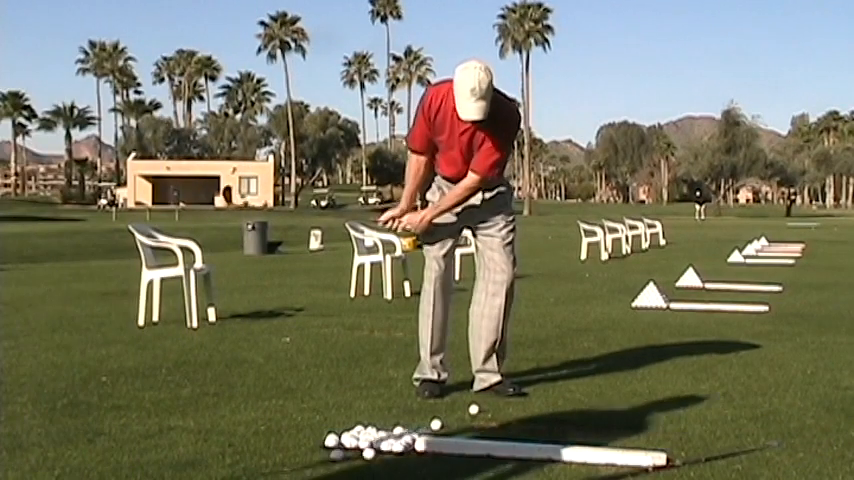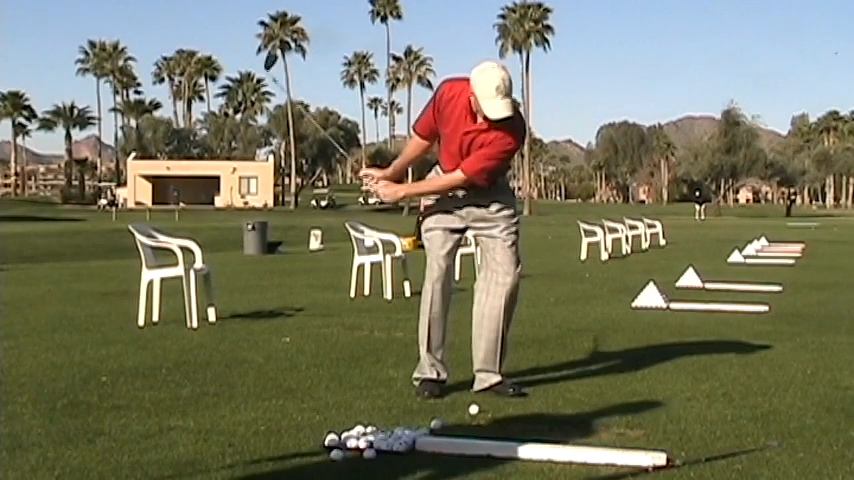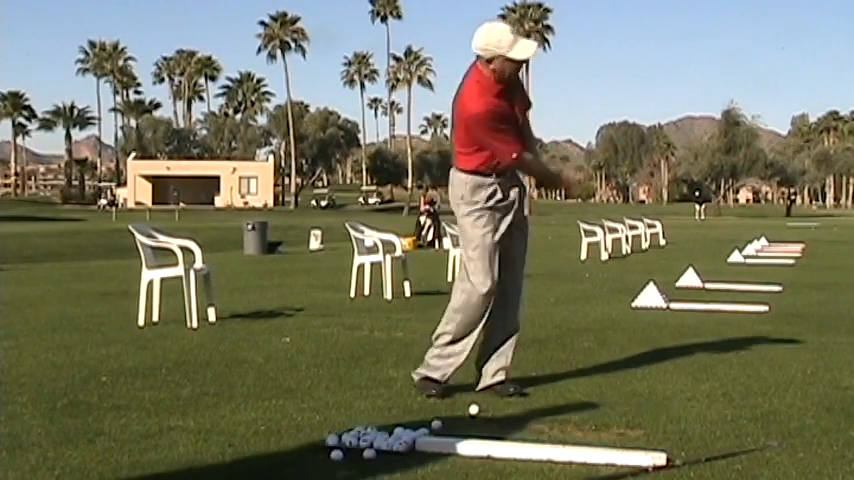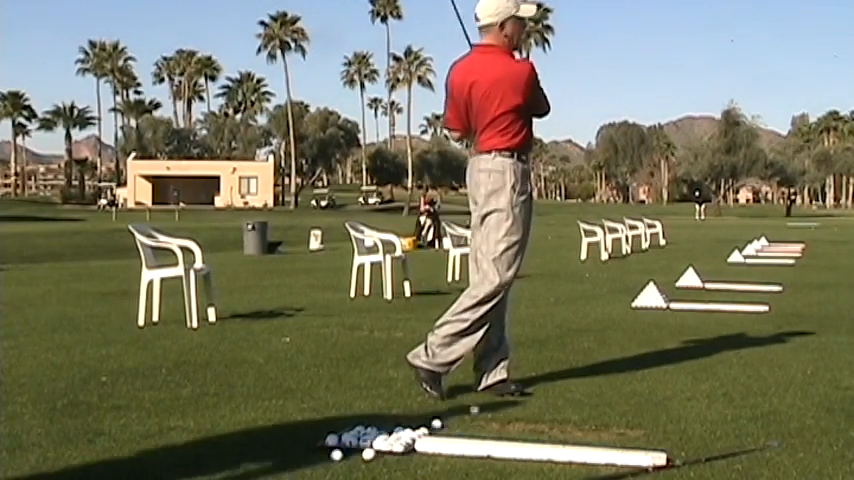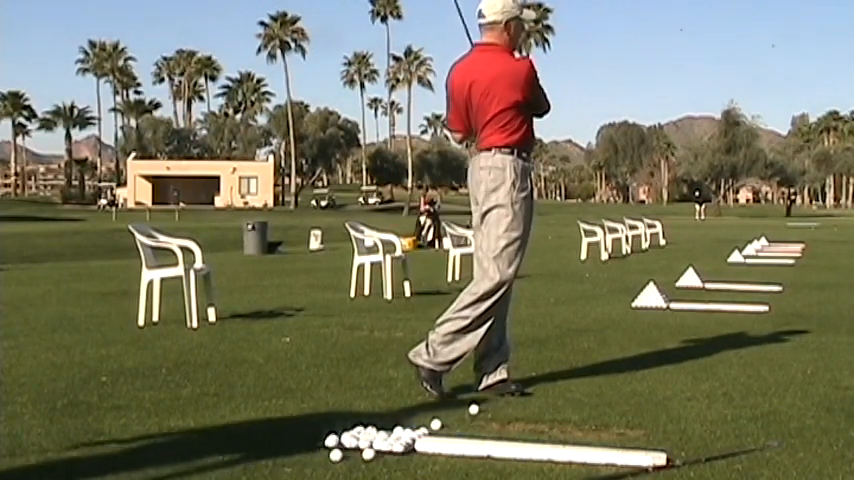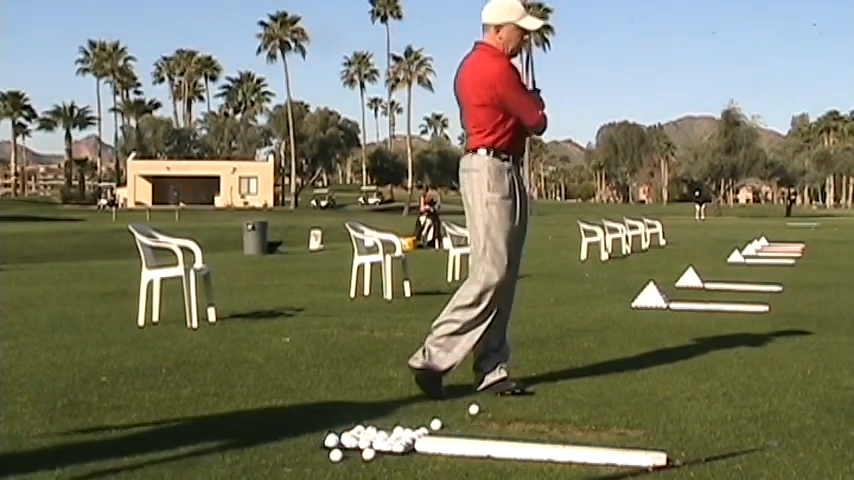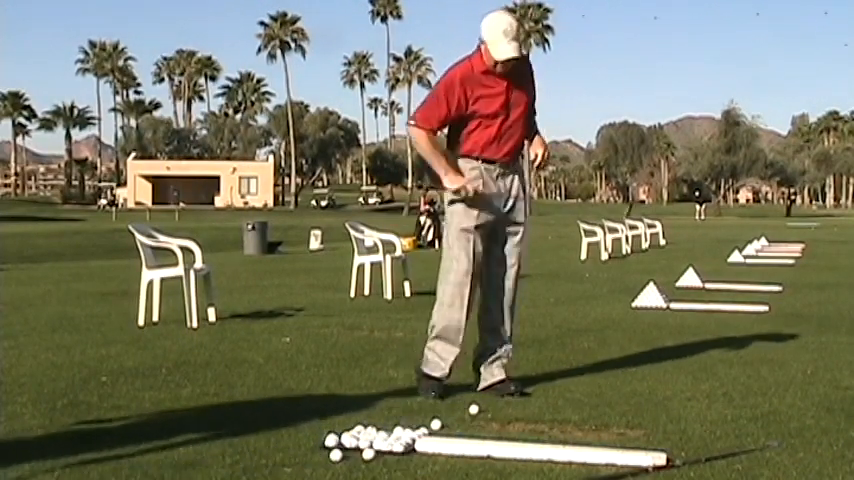
dt=0.4s
person 1, frame 1
left shoulder: (506, 117)
right shoulder: (435, 98)
left elbow: (478, 179)
right elbow: (420, 155)
left wrist: (427, 216)
right wrist: (406, 205)
left hip: (490, 196)
right hip: (443, 189)
left knee: (500, 275)
right knee: (436, 274)
left ankle: (488, 371)
right ankle: (430, 371)
person 1, frame 2
left shoulder: (511, 131)
right shoulder: (448, 94)
left elbow: (463, 178)
right elbow: (423, 136)
left wrist: (397, 187)
right wrist: (391, 173)
left hip: (491, 197)
right hip: (444, 191)
left knee: (504, 276)
right knee: (437, 275)
left ankle: (487, 372)
right ankle: (431, 370)
person 1, frame 3
left shoulder: (502, 78)
right shoulder: (479, 105)
left elbow: (519, 121)
right elbow: (520, 158)
left wrist: (531, 149)
right wrist: (553, 178)
left hip: (504, 182)
right hip: (477, 189)
left knee: (508, 281)
right knee: (479, 282)
left ankle: (493, 372)
right ankle: (434, 368)
person 1, frame 4
left shoulder: (459, 71)
right shoulder: (521, 71)
left elbow: (456, 131)
right elbow: (542, 110)
left hip: (481, 167)
right hip: (507, 171)
left knee: (488, 274)
right knee: (495, 277)
left ankle: (491, 371)
right ankle: (432, 356)
person 1, frame 5
left shoulder: (459, 71)
right shoulder: (519, 69)
left elbow: (458, 134)
right elbow: (542, 108)
left hip: (482, 166)
right hip: (508, 170)
left knee: (493, 271)
right knee: (497, 273)
left ankle: (491, 371)
right ankle: (434, 354)
person 1, frame 6
left shoulder: (477, 64)
right shoulder: (496, 68)
right elbow: (536, 122)
left wrist: (523, 115)
right wrist: (536, 104)
left hip: (503, 173)
right hip: (489, 172)
left knee: (501, 275)
right knee: (489, 275)
left ankle: (491, 369)
right ankle: (433, 359)
person 1, frame 7
left shoulder: (523, 69)
right shoulder: (461, 77)
right elbow: (419, 129)
left wrist: (535, 138)
right wrist: (447, 173)
left hip: (512, 177)
right hip: (470, 178)
left knee: (504, 276)
right knee: (460, 272)
left ankle: (493, 369)
right ankle: (436, 365)
